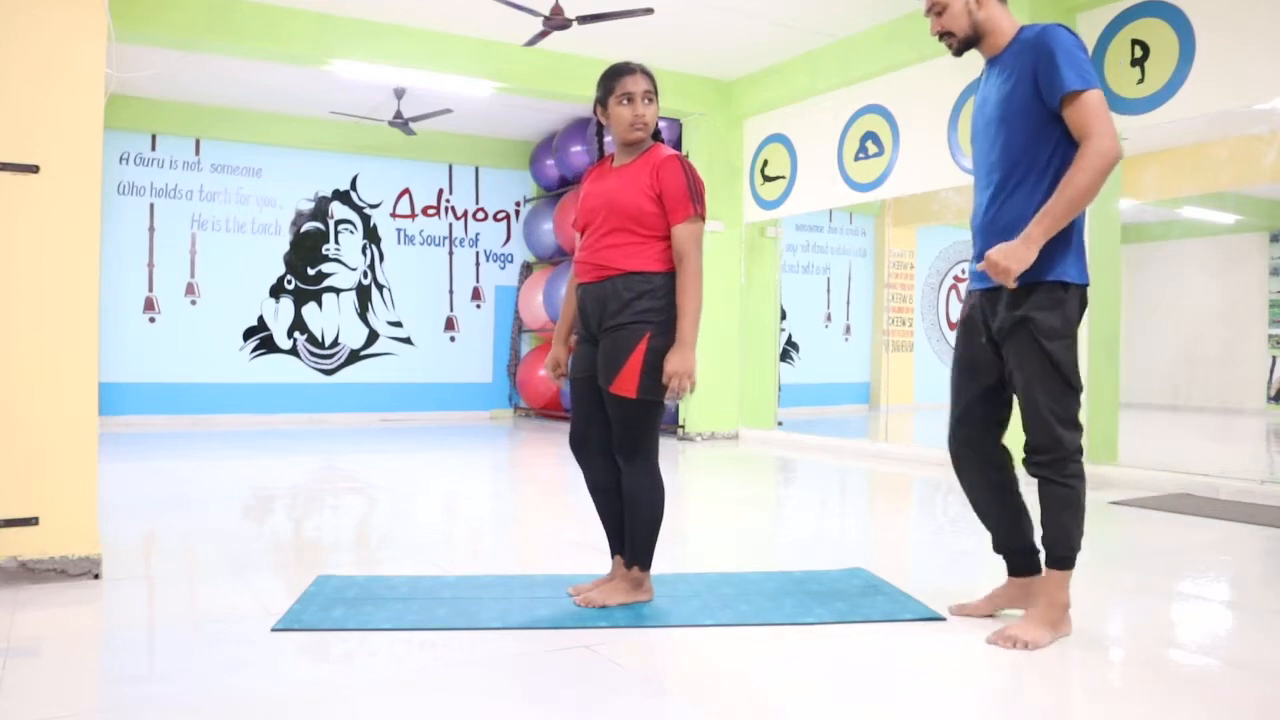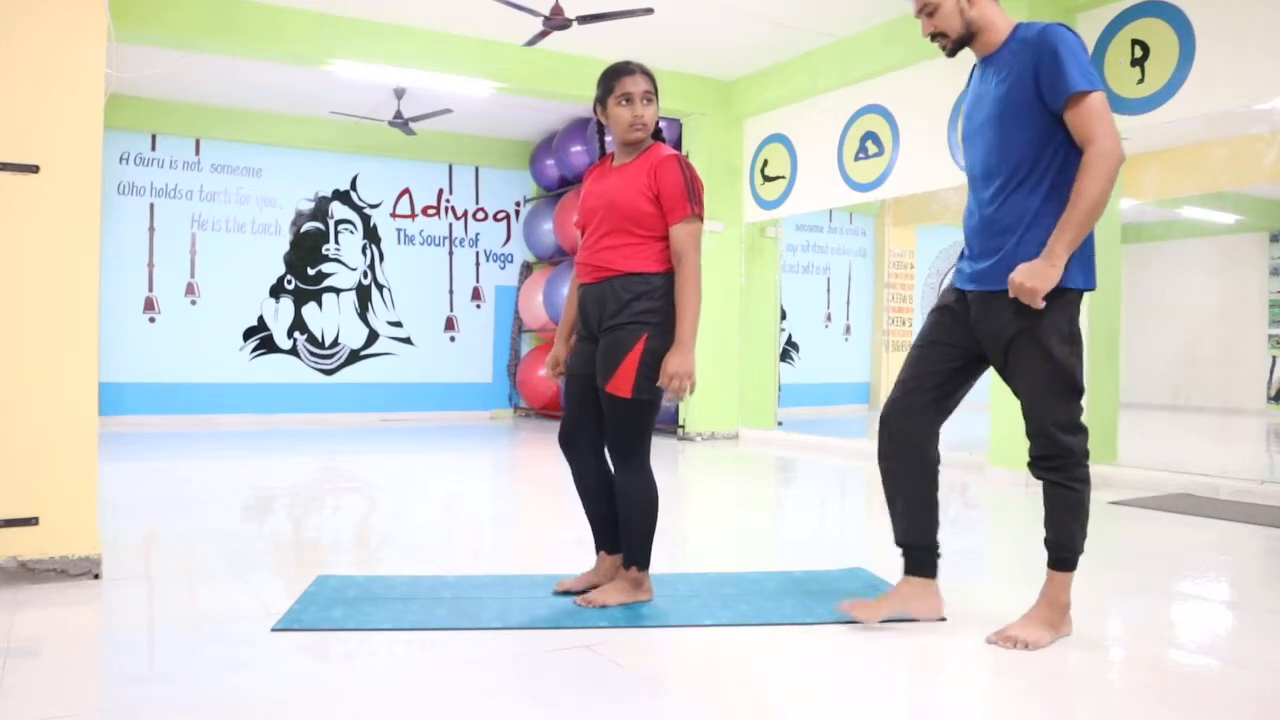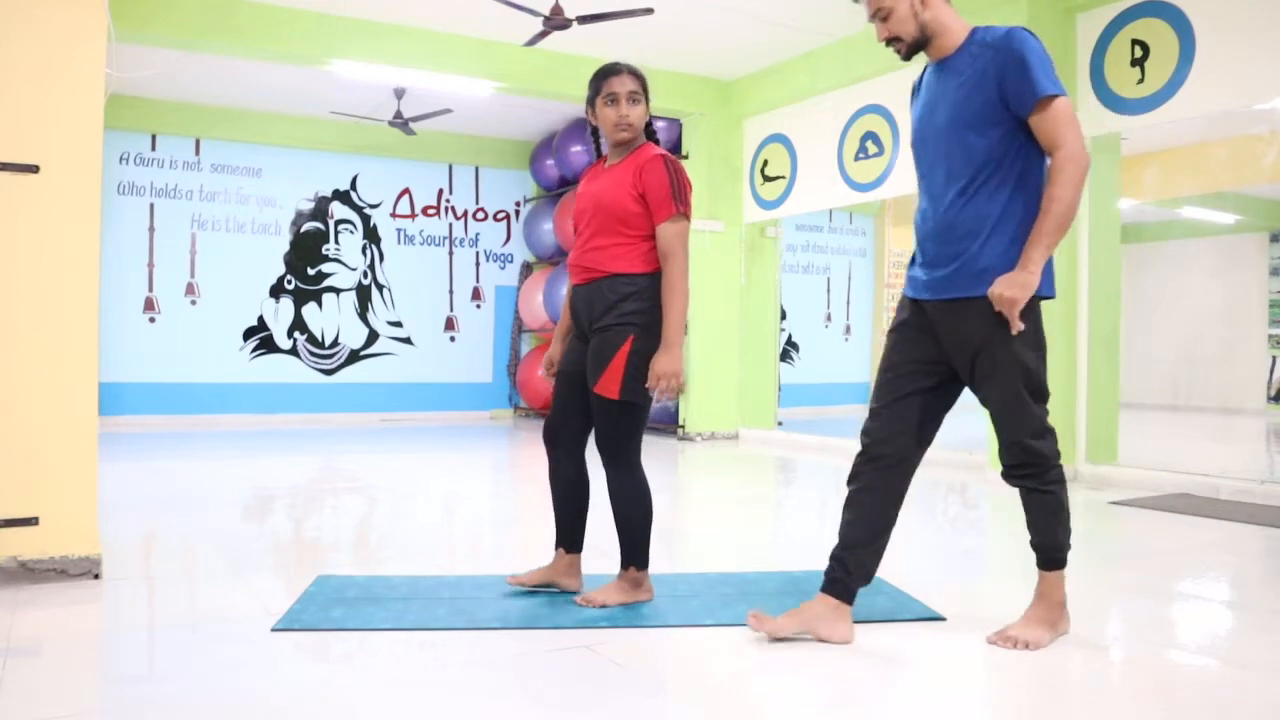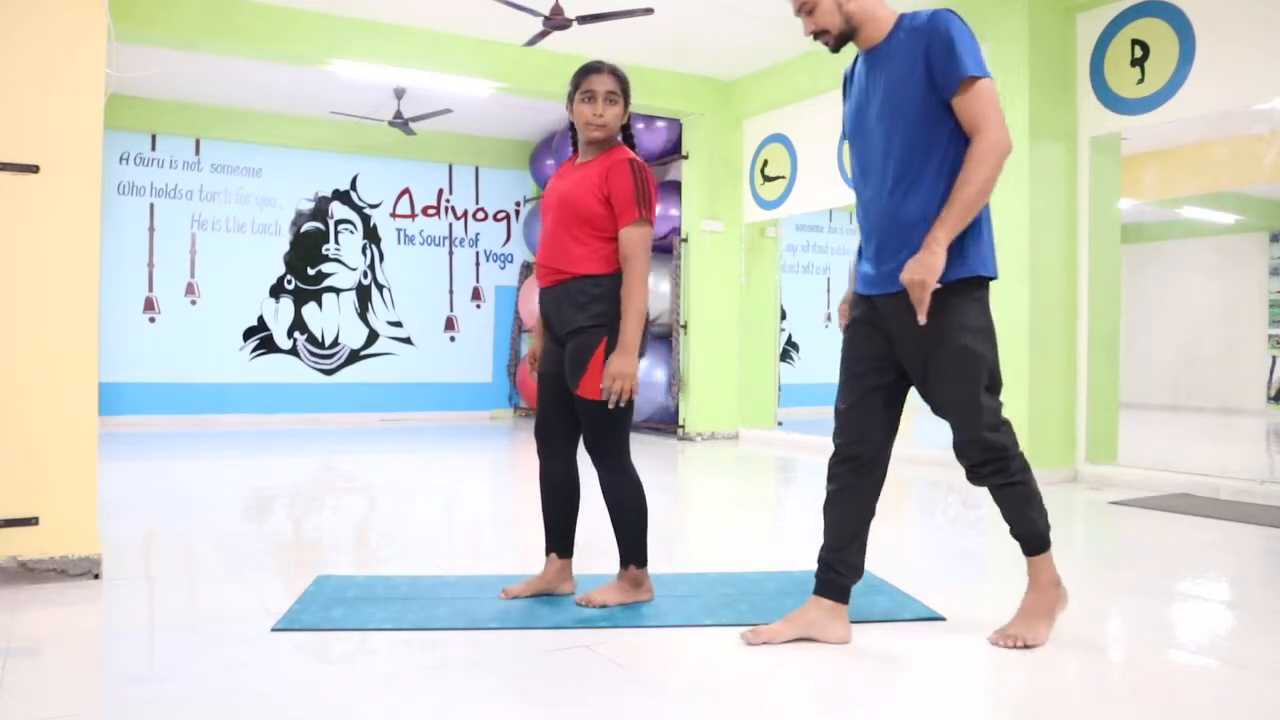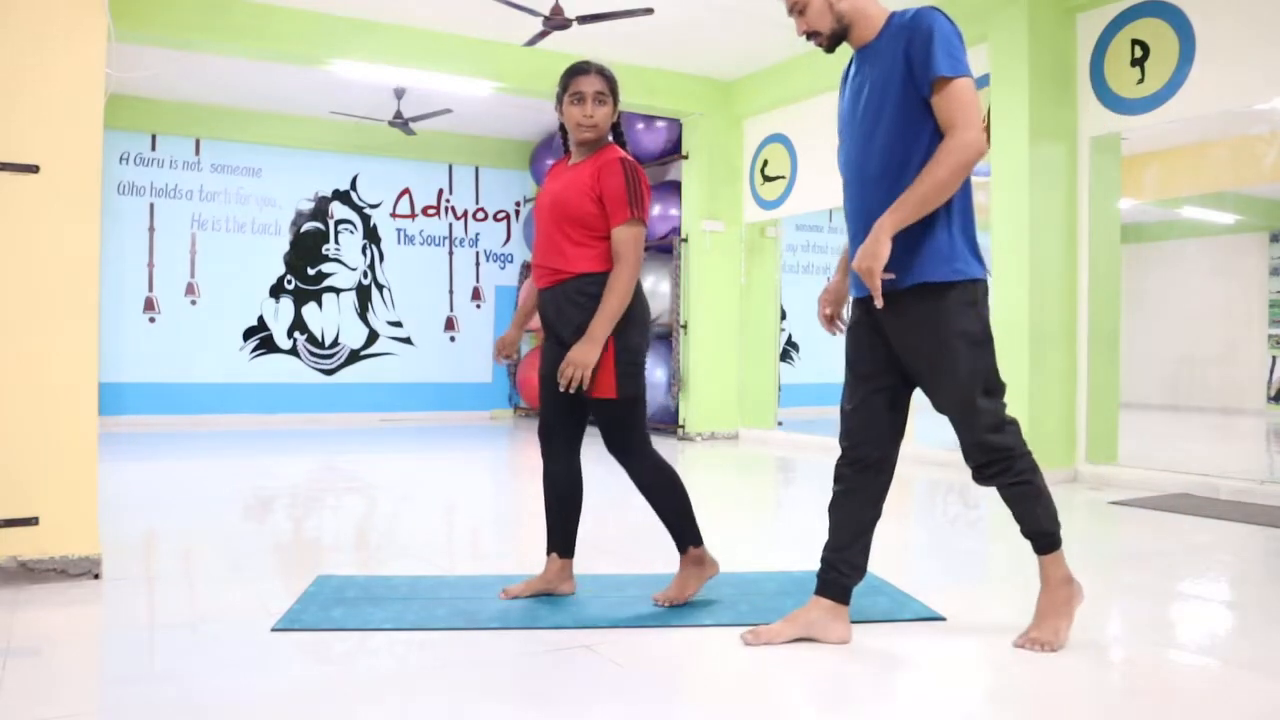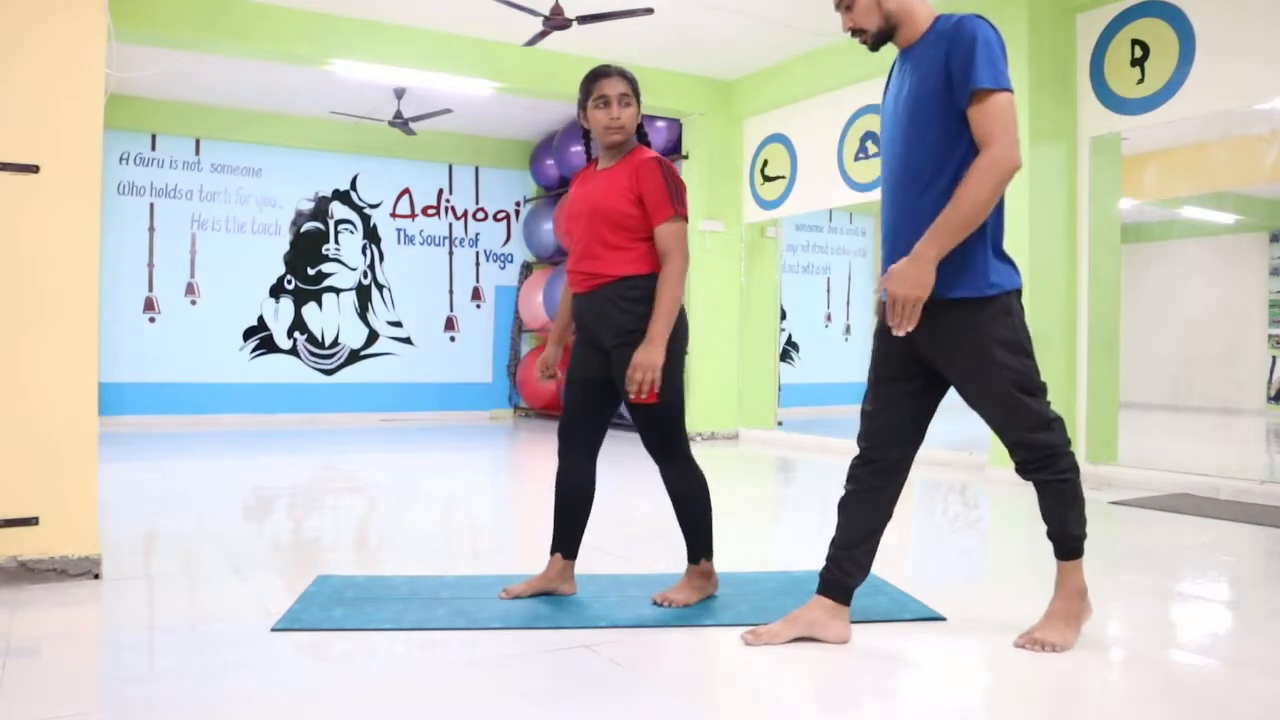
dt=0.3s
person 1, frame 1
right shoulder: (988, 80)
left elbow: (1102, 145)
left wrist: (1029, 242)
left hip: (1043, 286)
right hip: (987, 287)
left knee: (1050, 440)
right knee: (969, 437)
left ankle: (1054, 601)
right ankle: (1022, 575)
person 1, frame 2
right shoulder: (979, 79)
left elbow: (1104, 151)
left wrist: (1051, 260)
left hip: (1036, 291)
right hip: (970, 286)
left knee: (1056, 444)
right knee: (903, 420)
left ankle: (1055, 602)
right ankle: (920, 581)
person 1, frame 3
right shoulder: (926, 84)
left elbow: (1071, 155)
left wrist: (1028, 269)
left hip: (996, 296)
right hip: (925, 297)
left knee: (1025, 448)
right knee: (883, 447)
left ankle: (1051, 600)
right ankle: (835, 603)
person 1, frame 4
right shoulder: (856, 76)
left elbow: (992, 140)
left wrist: (935, 246)
left hip: (942, 286)
right hip: (876, 292)
left knee: (981, 438)
right knee: (855, 447)
left ankle: (1044, 582)
right ankle: (829, 604)
person 1, frame 5
right shoulder: (853, 72)
left elbow: (967, 140)
left wrist: (885, 230)
right wrist: (842, 275)
left hip: (938, 284)
right hip: (878, 292)
left knee: (986, 438)
right knee: (861, 450)
left ankle: (1058, 580)
right ankle: (830, 604)
person 1, frame 6
right shoulder: (901, 69)
left elbow: (1001, 155)
left wrist: (925, 256)
left hip: (974, 295)
right hip: (910, 302)
left knee: (1034, 440)
right knee: (878, 453)
left ankle: (1071, 591)
right ankle: (831, 604)
person 2, frame 1
left shoulder: (670, 168)
right shoulder: (593, 178)
left elbow: (689, 262)
left wrist: (684, 345)
right wrist: (561, 337)
left hip: (642, 312)
right hip: (595, 317)
left knee: (634, 450)
right knee: (587, 445)
left ankle: (637, 579)
right ankle: (621, 564)
person 2, frame 2
left shoulder: (669, 167)
right shoulder: (595, 176)
left elbow: (687, 263)
left wrist: (683, 346)
right wrist: (563, 336)
left hip: (640, 313)
right hip: (594, 317)
left knee: (627, 449)
right knee: (577, 440)
left ankle: (636, 578)
right ankle: (609, 561)
person 2, frame 3
left shoulder: (657, 166)
right shoulder: (591, 176)
left elbow: (674, 260)
left wrist: (671, 344)
right wrist: (561, 336)
left hip: (631, 314)
right hip: (589, 318)
left knee: (618, 449)
right knee: (561, 438)
left ankle: (635, 578)
right ankle: (565, 563)
person 2, frame 4
left shoulder: (626, 169)
right shoulder: (564, 173)
left elbow: (636, 265)
left wrist: (628, 349)
right wrist: (541, 333)
left hip: (601, 315)
right hip: (564, 319)
left knee: (607, 450)
right knee: (552, 444)
left ankle: (634, 577)
right ankle: (557, 568)
person 2, frame 5
left shoulder: (618, 167)
right shoulder: (556, 173)
left elbow: (628, 262)
left wrist: (594, 340)
right wrist: (518, 323)
left hip: (608, 317)
right hip: (562, 320)
left knee: (628, 445)
right knee: (556, 444)
left ankle: (696, 558)
right ankle: (558, 568)
person 2, frame 6
left shoulder: (651, 168)
right shoulder: (581, 181)
left elbow: (674, 260)
left wrist: (656, 342)
right wrist: (556, 340)
left hip: (639, 317)
right hip: (593, 325)
left knee: (667, 447)
right knee: (574, 445)
left ankle: (701, 570)
right ankle: (560, 568)
